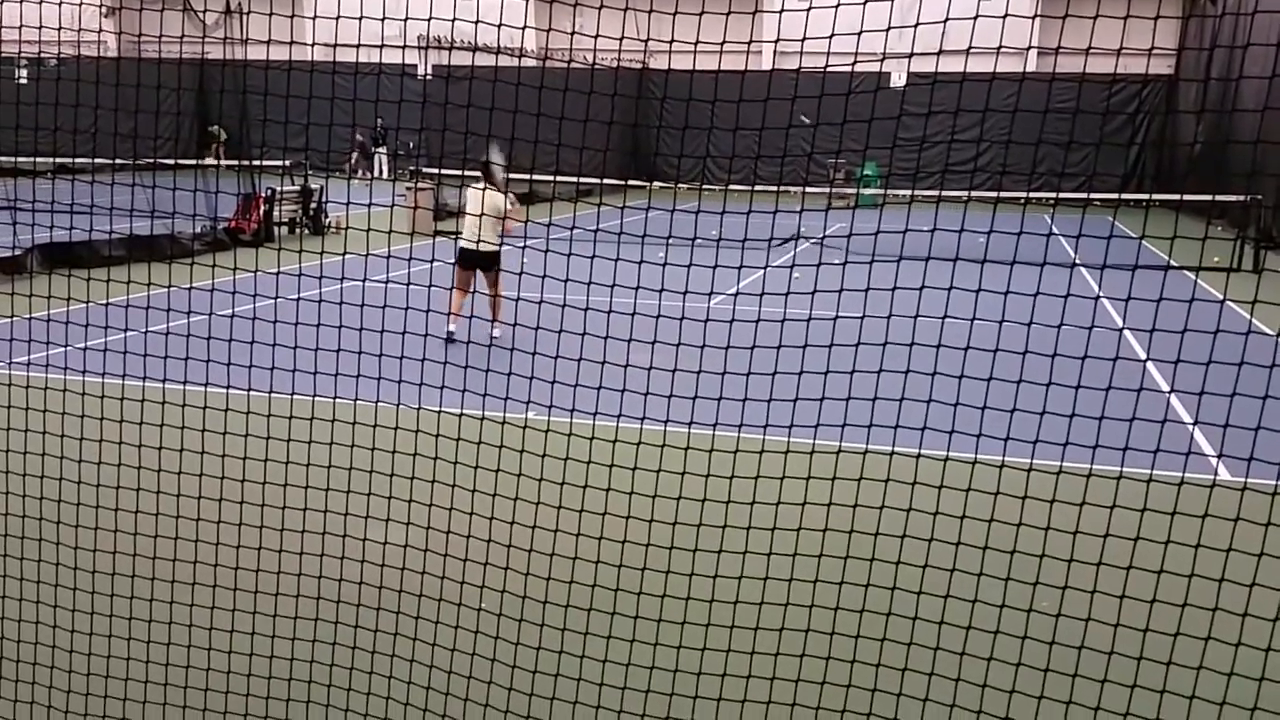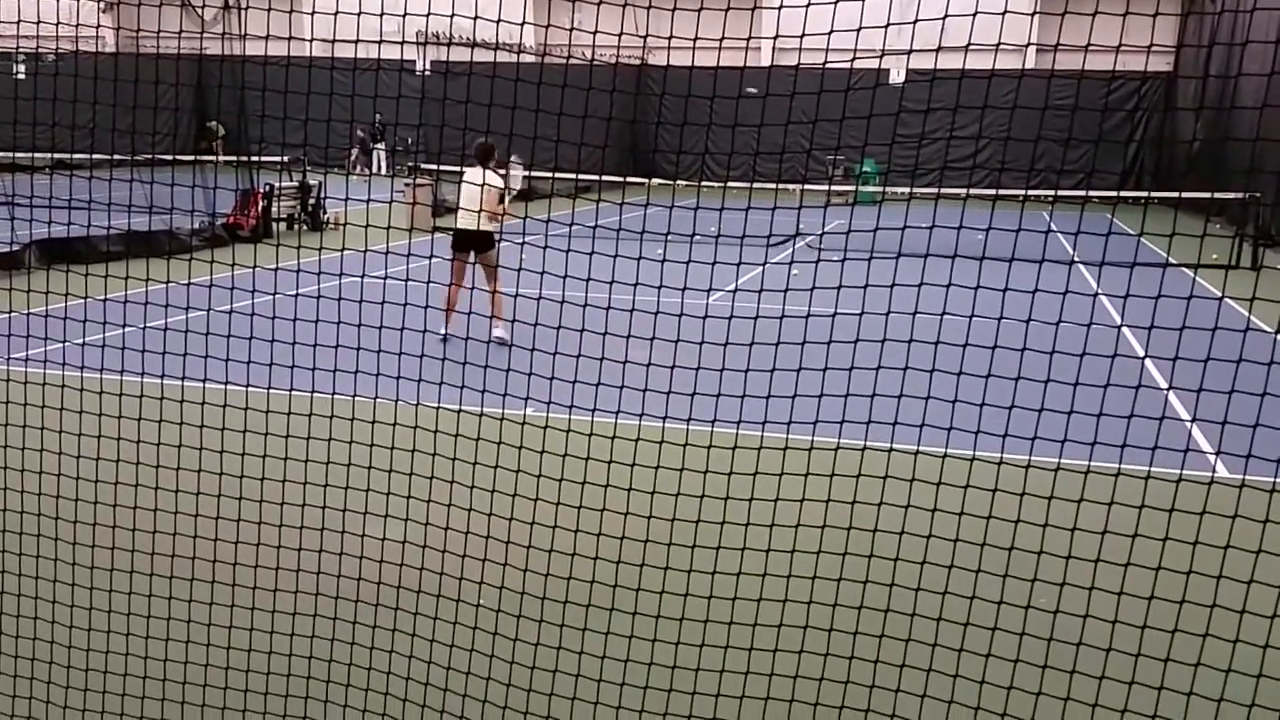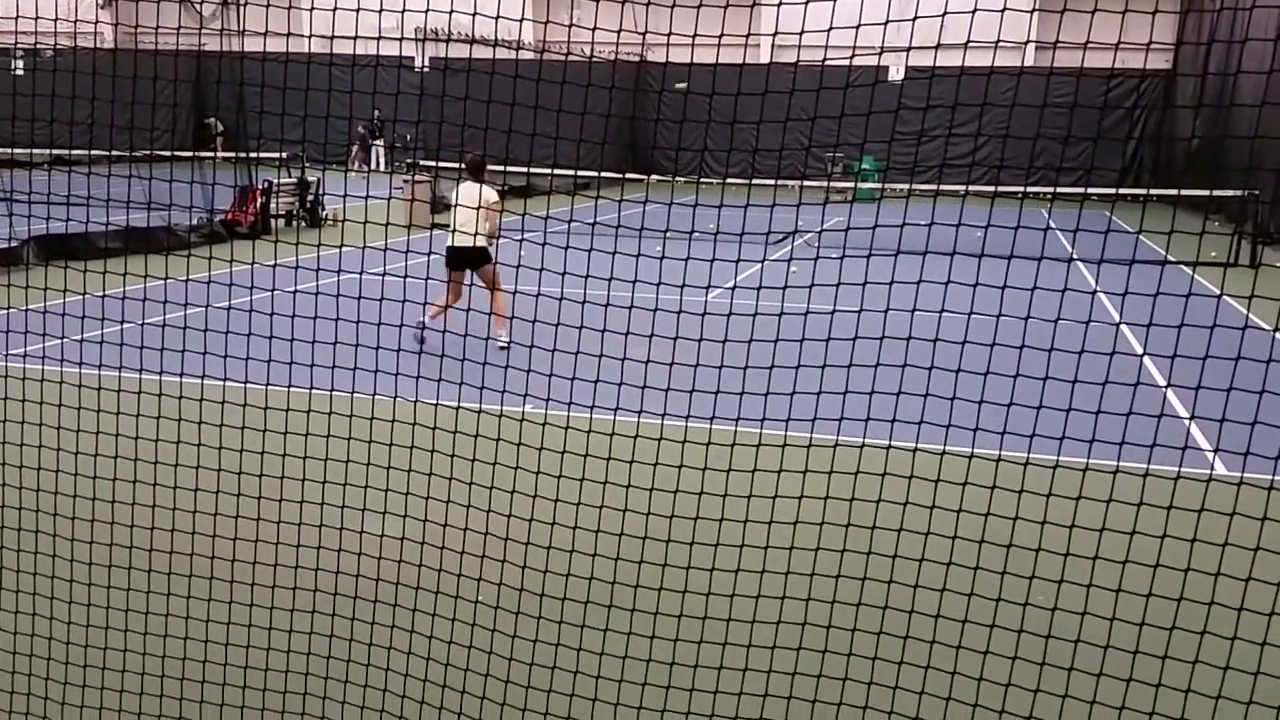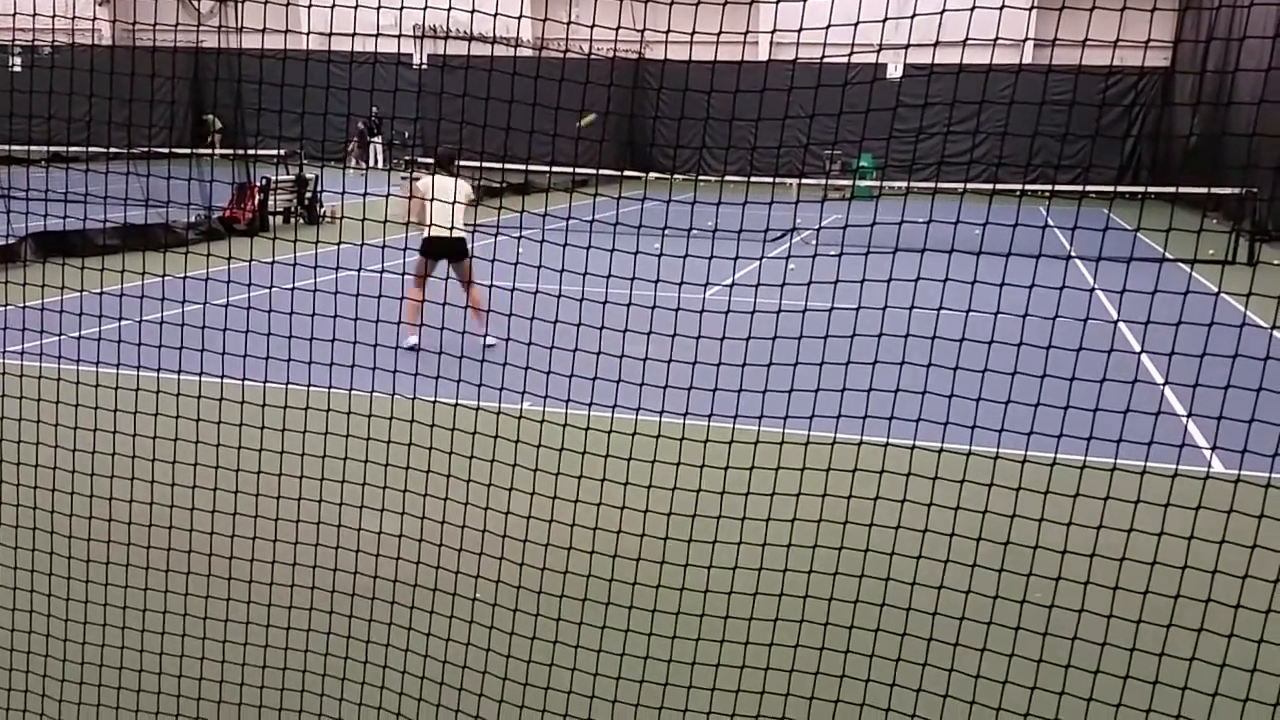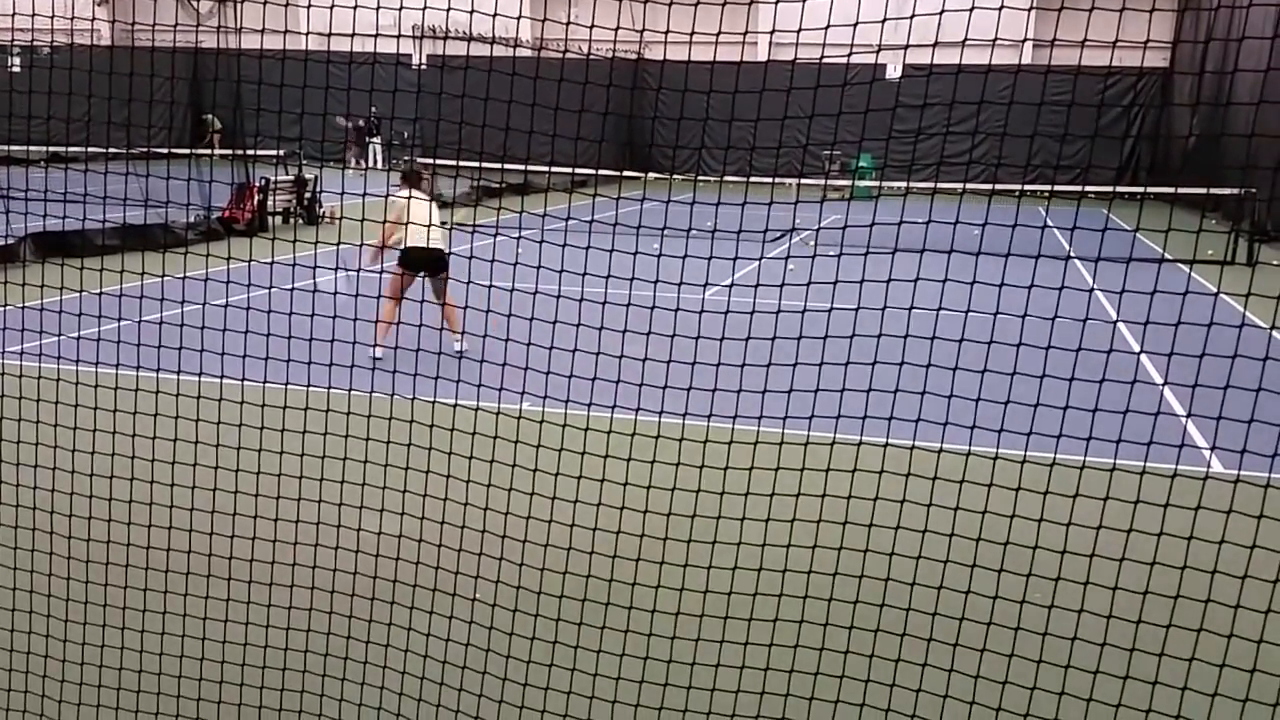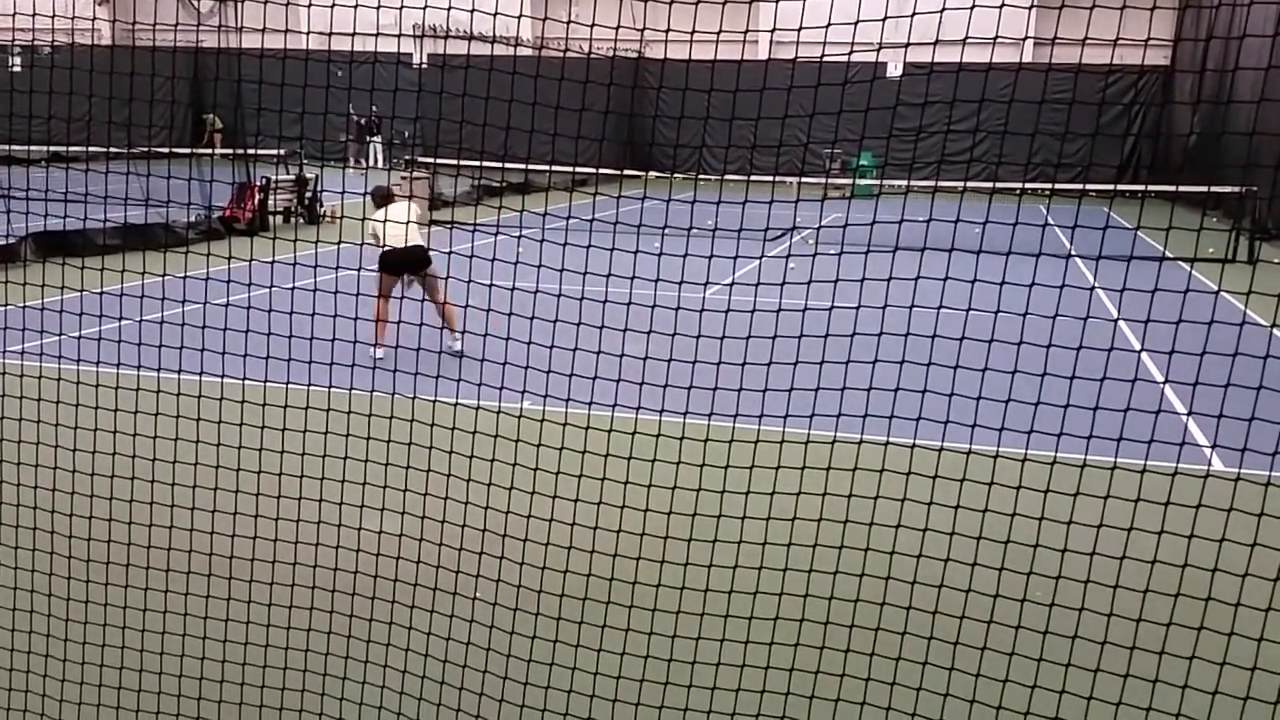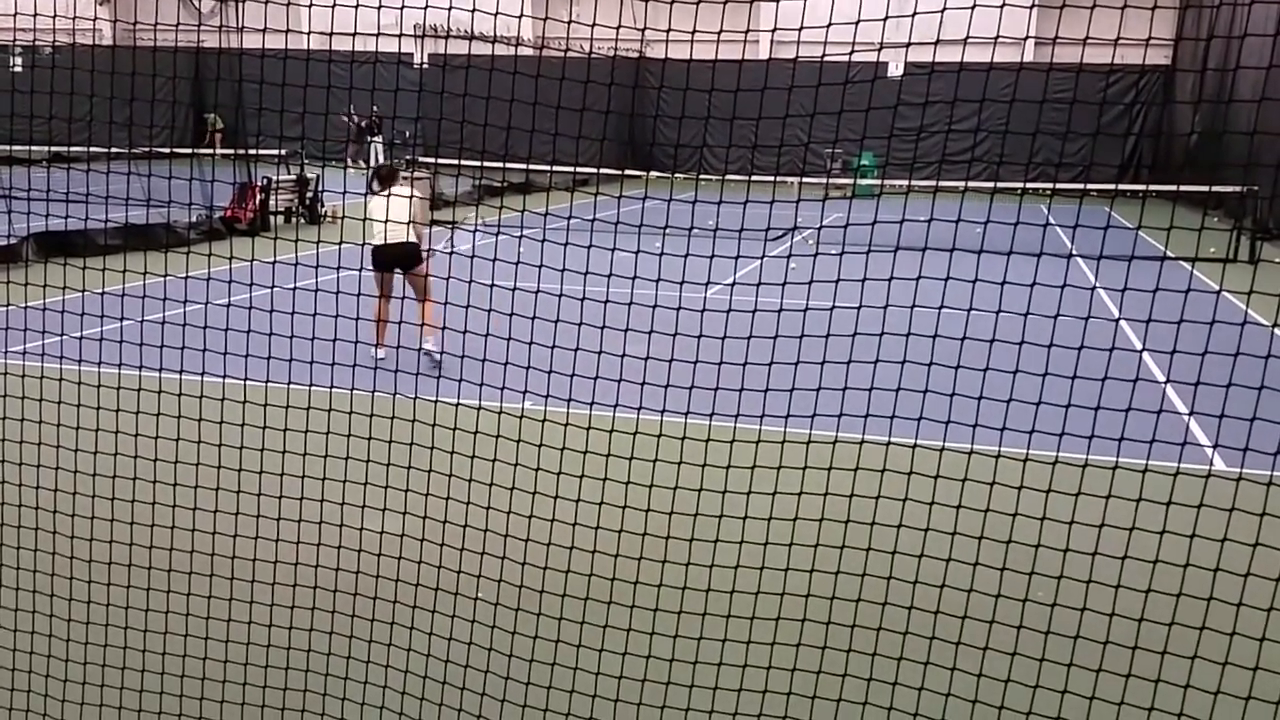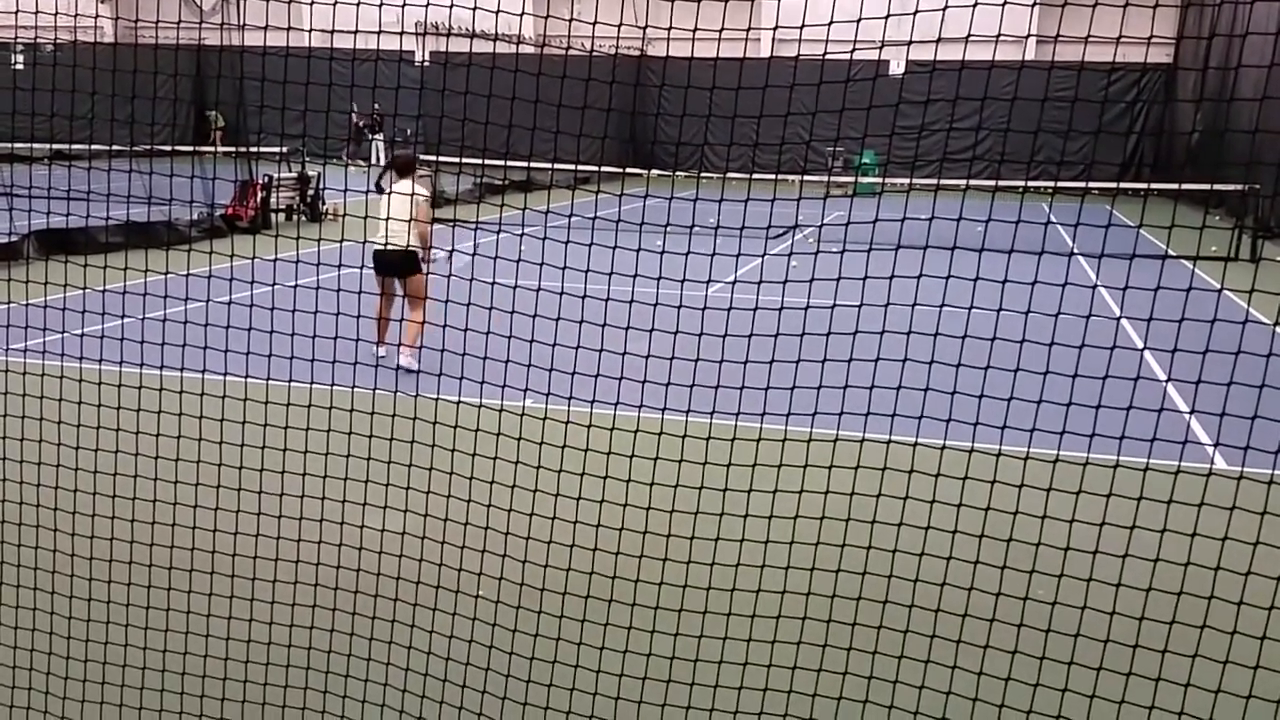
dt=0.2s
person 1, frame 1
left shoulder: (471, 189)
right shoulder: (501, 199)
right elbow: (506, 229)
right wrist: (515, 207)
left hip: (466, 249)
right hip: (488, 252)
left knee: (460, 290)
right knee: (494, 288)
left ankle: (451, 325)
right ankle: (495, 326)
person 1, frame 2
left shoulder: (467, 173)
right shoulder: (495, 180)
right elbow: (492, 214)
right wrist: (502, 211)
left hip: (461, 231)
right hip: (482, 234)
left knee: (456, 282)
right knee: (493, 282)
left ankle: (446, 326)
right ankle: (498, 327)
person 1, frame 3
left shoulder: (457, 189)
right shoulder: (490, 193)
right elbow: (493, 228)
right wrist: (490, 238)
left hip: (454, 248)
right hip: (476, 249)
left knee: (453, 296)
right knee: (496, 291)
left ankle: (427, 318)
right ankle: (502, 336)
person 1, frame 4
left shoulder: (423, 182)
right shoulder: (465, 186)
left elbow: (416, 217)
left hip: (431, 240)
right hip: (456, 241)
left knee: (417, 287)
right knee: (469, 286)
left ankle: (413, 335)
right ankle: (485, 333)
person 1, frame 5
left shoulder: (399, 198)
right shoulder: (430, 201)
left elbow: (389, 231)
left wrist: (376, 252)
right wrist: (389, 243)
left hip: (413, 252)
right hip: (437, 252)
left knee: (392, 299)
right knee: (443, 297)
left ankle: (379, 346)
right ankle: (458, 340)
person 1, frame 6
left shoulder: (375, 217)
right shoulder: (409, 206)
right wrist: (412, 272)
left hip: (391, 254)
right hip: (417, 251)
left knee: (383, 298)
right knee: (437, 296)
left ankle: (378, 347)
right ankle: (456, 339)
person 1, frame 7
left shoulder: (372, 202)
right shoulder: (413, 194)
right elbow: (420, 229)
right wrist: (422, 249)
left hip: (381, 249)
right hip: (408, 248)
left knee: (383, 297)
right knee: (425, 298)
left ankle: (379, 347)
right ankle: (429, 342)
person 1, frame 8
left shoulder: (387, 193)
right shoulder: (420, 192)
right elbow: (423, 230)
right wrist: (424, 251)
left hip: (380, 252)
right hip: (405, 254)
left knee: (386, 297)
right knee: (417, 307)
left ankle: (381, 345)
right ankle: (406, 354)
